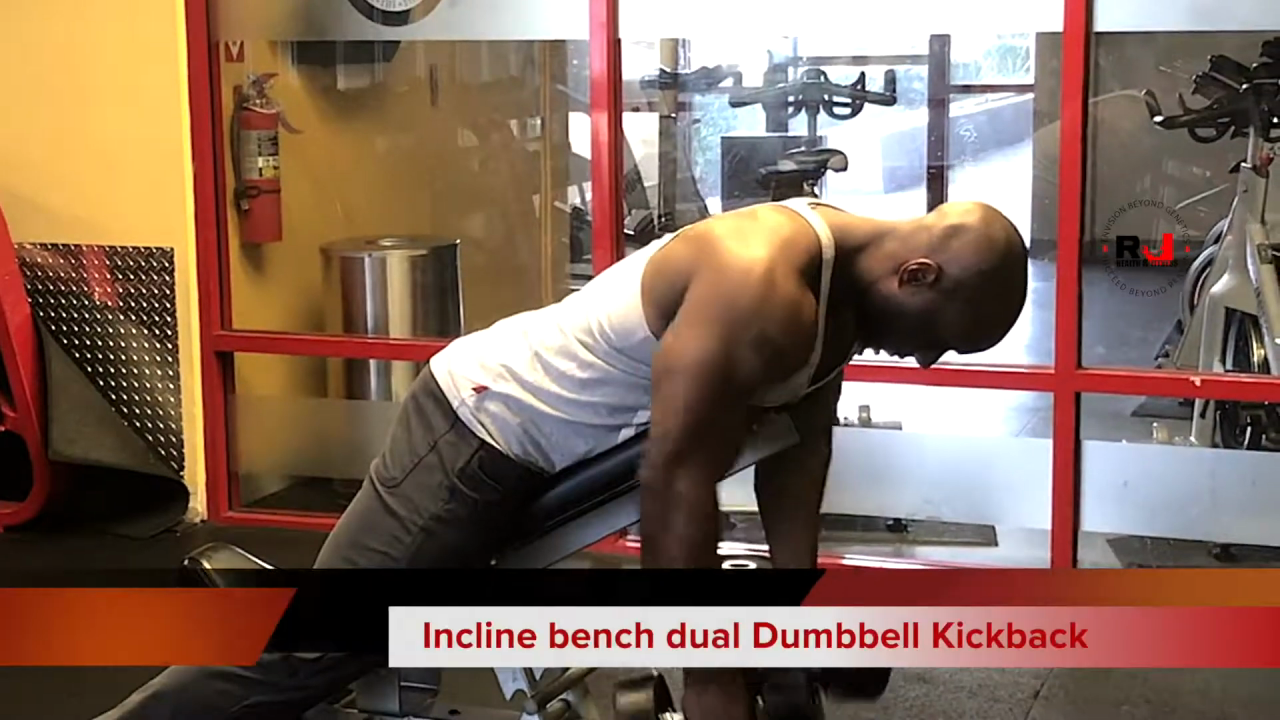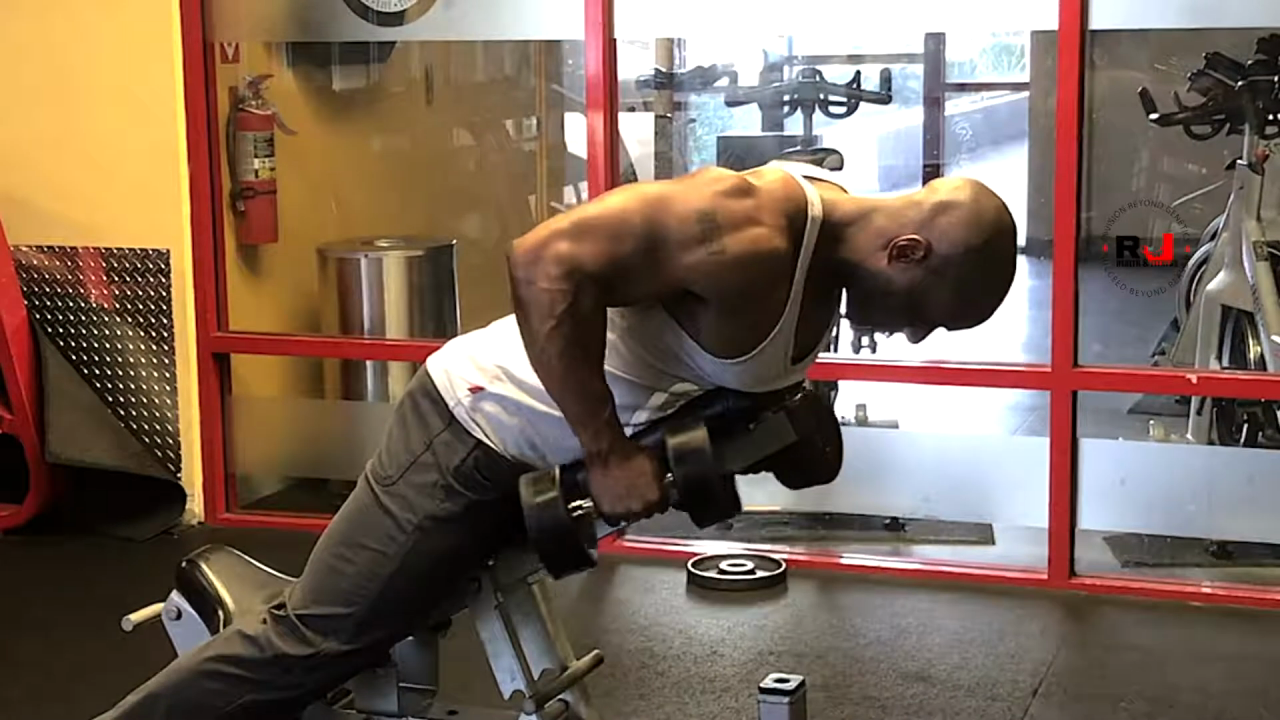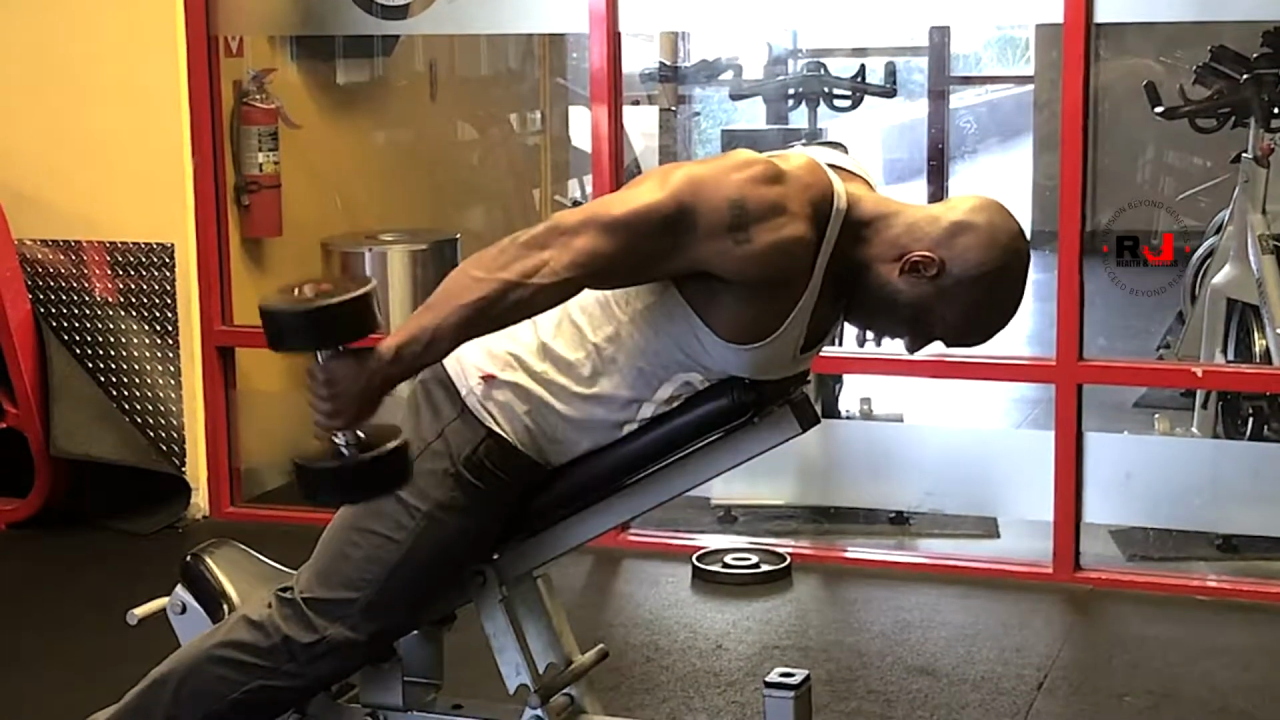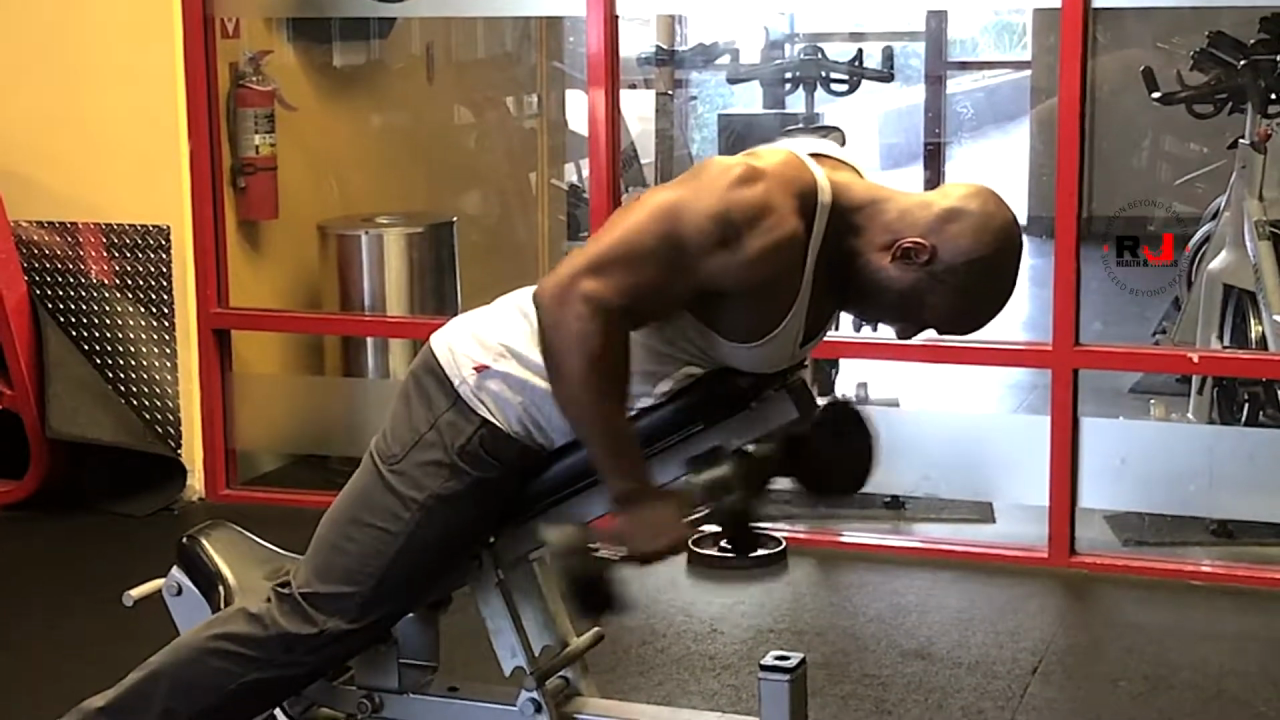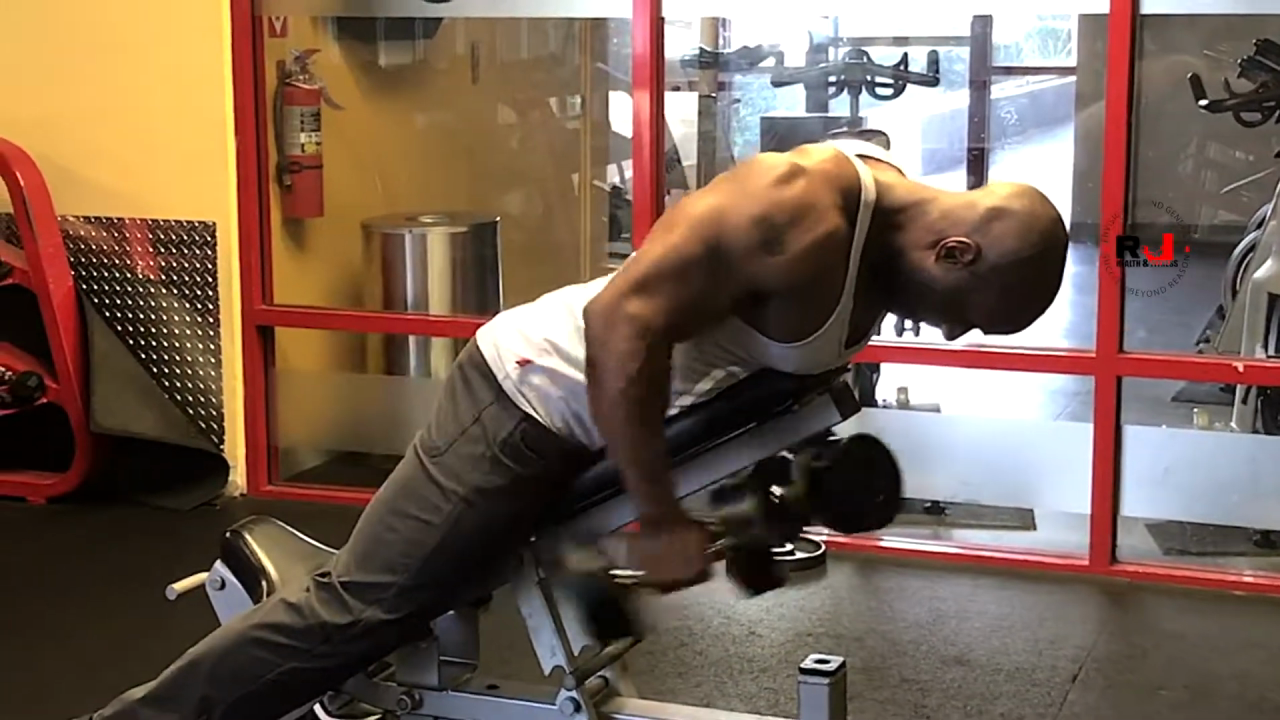
dt=1s
person 1, frame 1
left shoulder: (846, 285)
right shoulder: (763, 288)
left elbow: (799, 445)
right elbow: (677, 485)
left hip: (539, 440)
right hip: (485, 425)
right knee: (320, 641)
person 1, frame 2
left shoulder: (833, 240)
right shoulder: (750, 229)
right elbow: (548, 260)
right wrist: (609, 453)
left hip: (535, 445)
right hip: (485, 425)
right knee: (312, 640)
person 1, frame 3
left shoulder: (851, 234)
right shoulder: (775, 214)
right elbow: (558, 250)
right wrist: (384, 365)
left hip: (556, 439)
right hip: (500, 415)
left knee: (378, 614)
right knee: (320, 629)
person 1, frame 4
left shoulder: (845, 217)
right shoulder: (761, 213)
right elbow: (576, 303)
right wrist: (633, 496)
left hip: (535, 422)
right hip: (492, 404)
right knee: (320, 616)
person 1, frame 5
left shoulder: (890, 221)
right shoulder: (803, 212)
right elbow: (623, 320)
right wrist: (657, 517)
left hip: (577, 415)
right hip: (538, 397)
left knee: (395, 603)
right knee: (358, 609)
